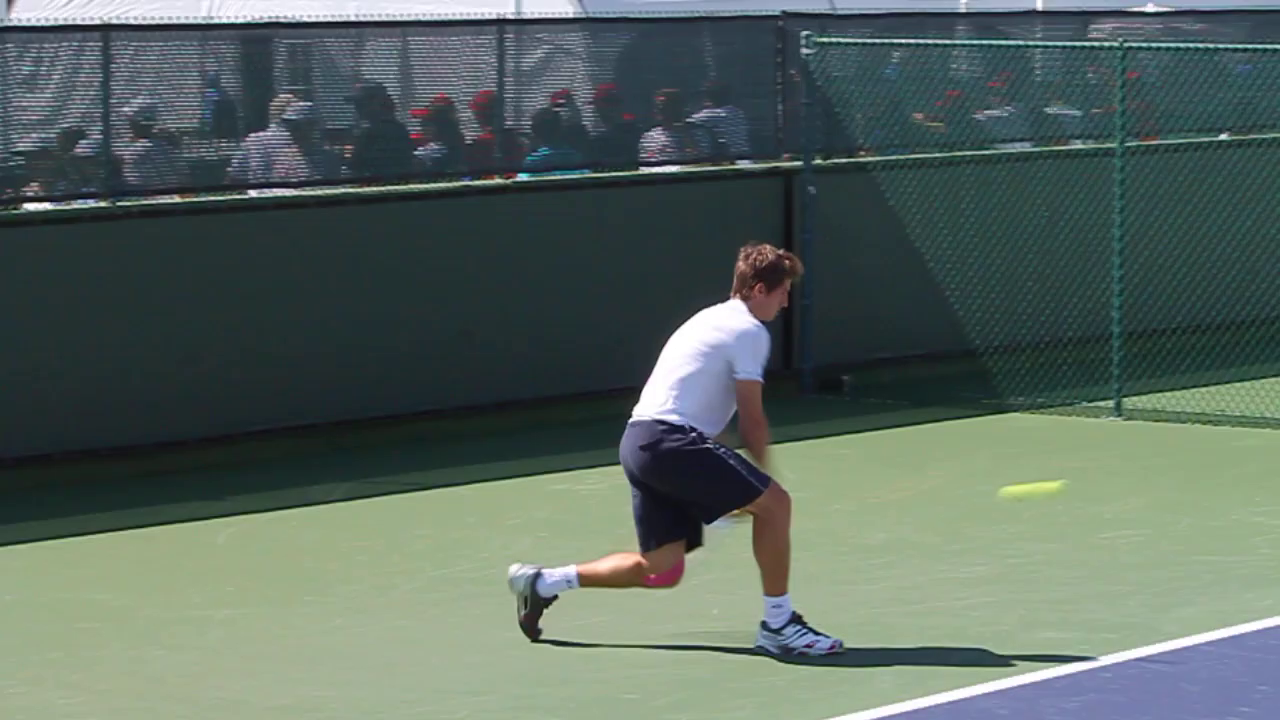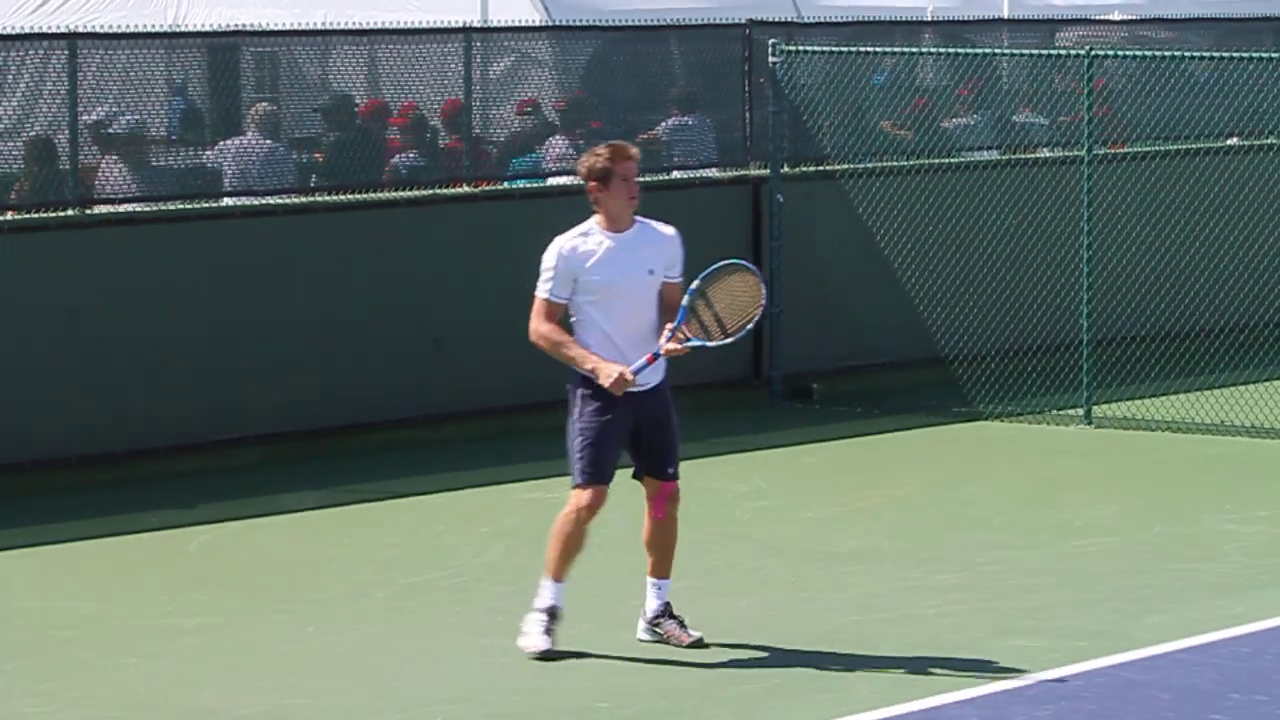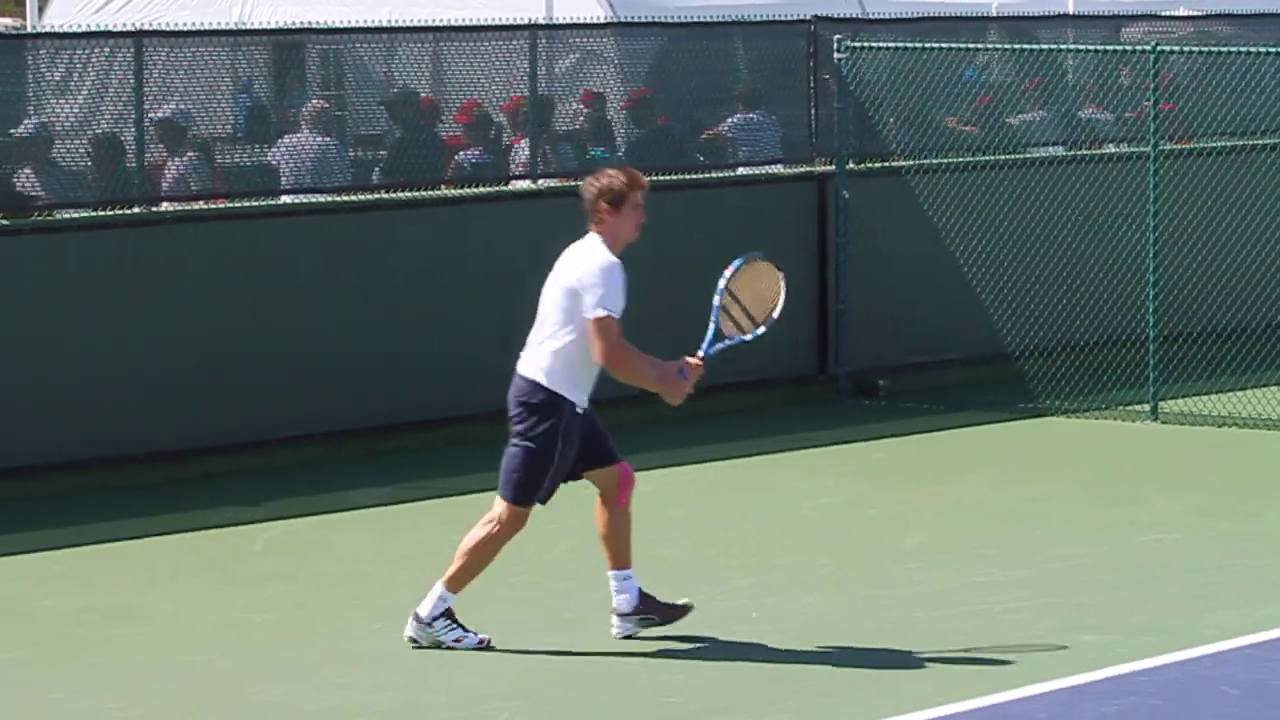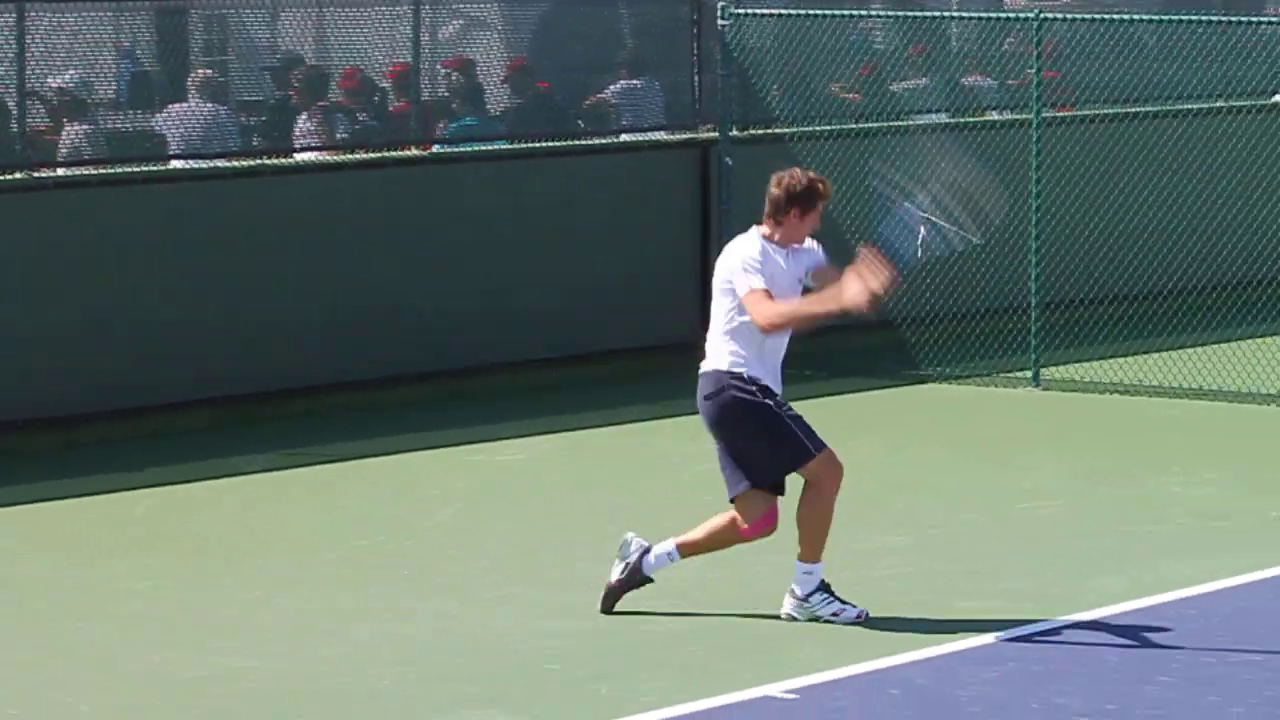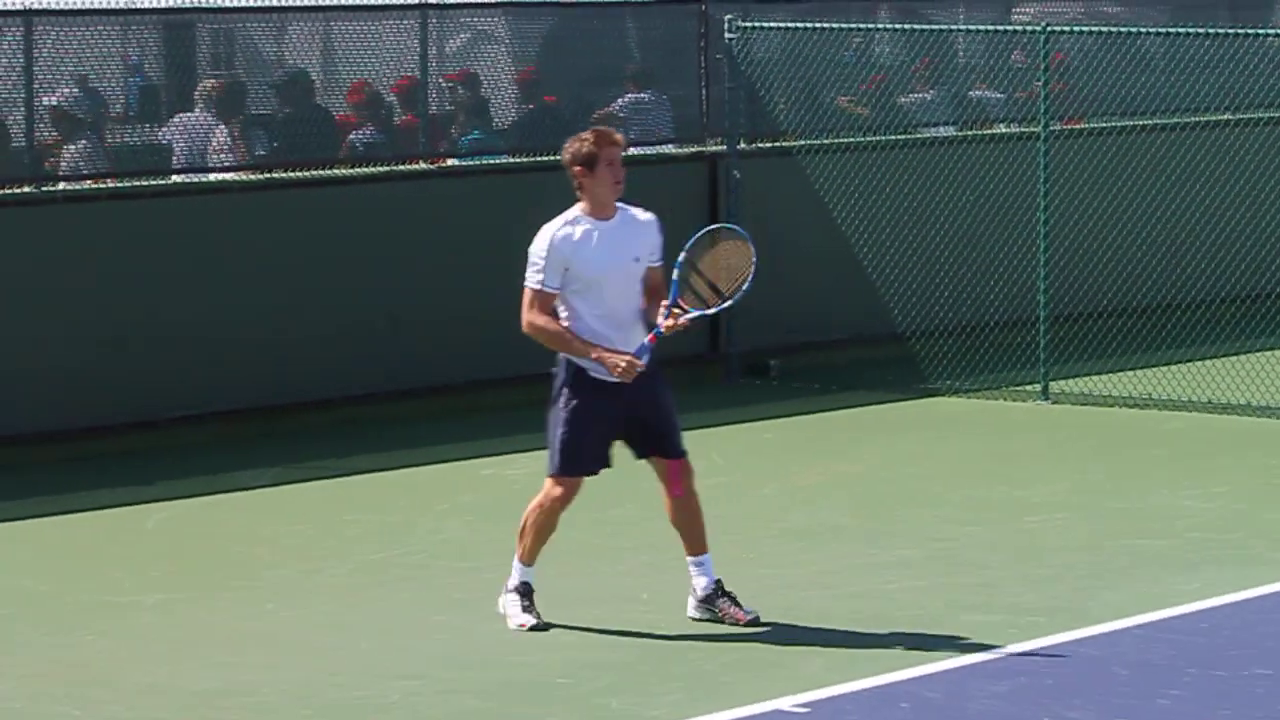
dt=1s
person 1, frame 1
left shoulder: (731, 329)
right shoulder: (750, 334)
right elbow: (752, 422)
right wrist: (767, 472)
left hip: (647, 445)
right hip: (667, 439)
left knee: (661, 571)
right knee: (774, 503)
left ankle: (542, 582)
right ankle: (778, 621)
person 1, frame 2
left shoulder: (665, 239)
right shoulder: (568, 250)
right elbow: (541, 327)
left wrist: (671, 334)
right wrist: (598, 365)
left hip: (651, 387)
right hip: (597, 392)
left knee: (665, 495)
right knee: (587, 499)
left ankle: (657, 611)
right ankle: (545, 607)
person 1, frame 3
left shoulder: (595, 259)
right shoulder: (601, 267)
left elbow: (612, 348)
right elbow: (608, 356)
left wrist: (671, 367)
right wrist: (666, 386)
left hip: (563, 398)
right hip: (546, 399)
left knee: (618, 479)
right knee: (511, 514)
left ankle: (629, 604)
right ankle: (431, 614)
person 1, frame 4
left shoulder: (806, 251)
right shoulder: (745, 254)
left elbow: (835, 287)
right elbow: (767, 320)
left wrist: (865, 282)
right wrist: (841, 299)
left hip: (750, 392)
right hip: (734, 388)
left knee: (754, 520)
right knee: (826, 470)
left ankle: (646, 557)
right ankle: (806, 592)
person 1, frame 5
left shoulder: (645, 225)
right shoulder: (556, 239)
right elbow: (534, 320)
left wrist: (664, 314)
right wrist: (601, 355)
left hip: (639, 370)
right hip: (585, 377)
left knee: (677, 473)
right knee: (562, 488)
left ankle: (706, 588)
right ankle: (518, 586)
